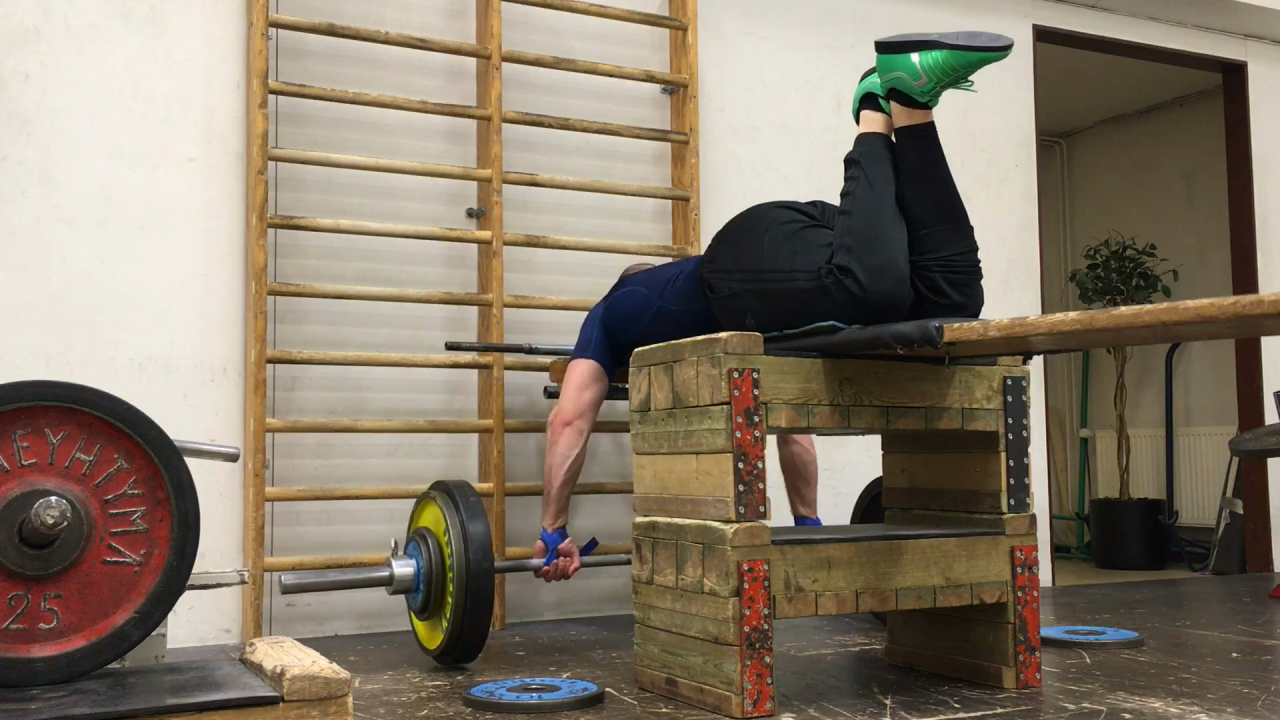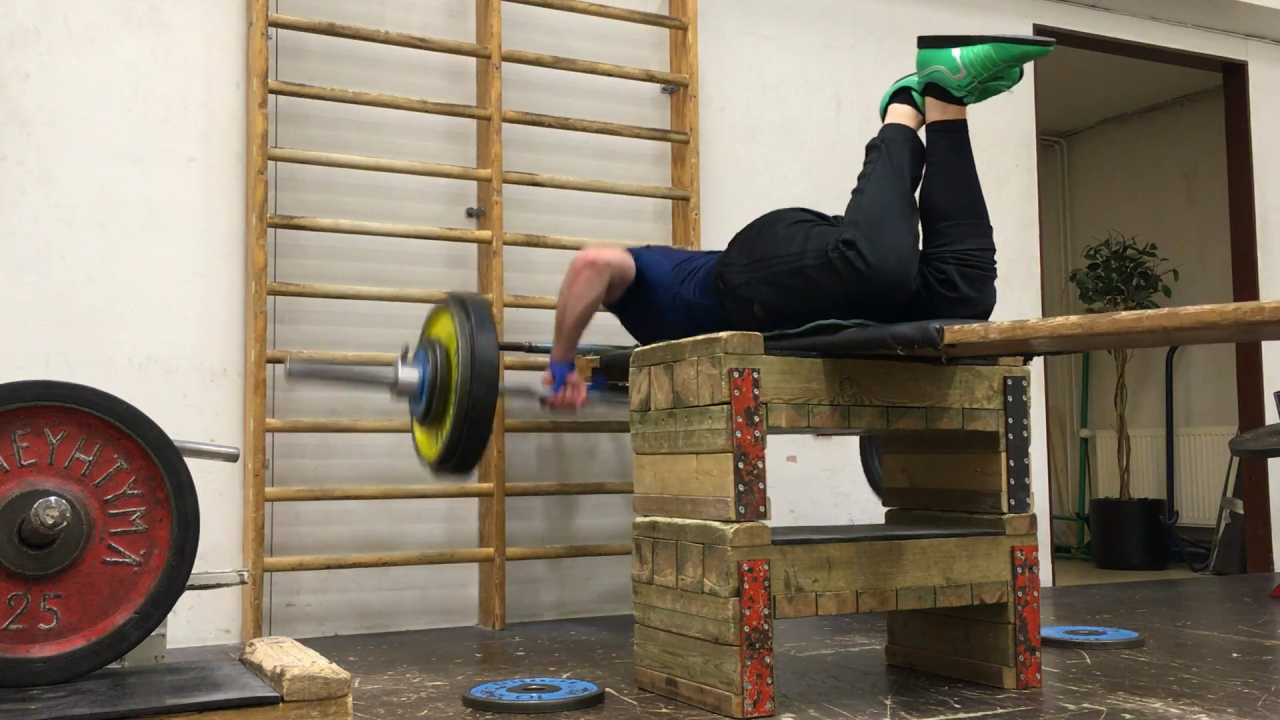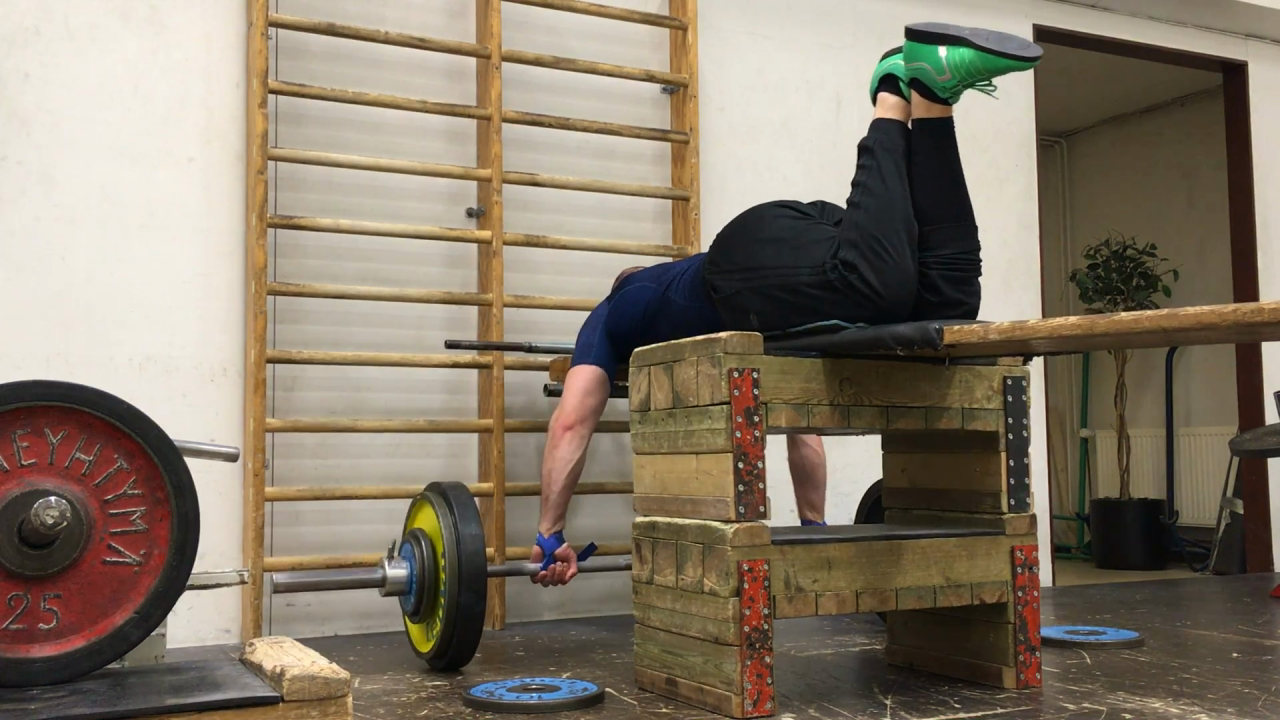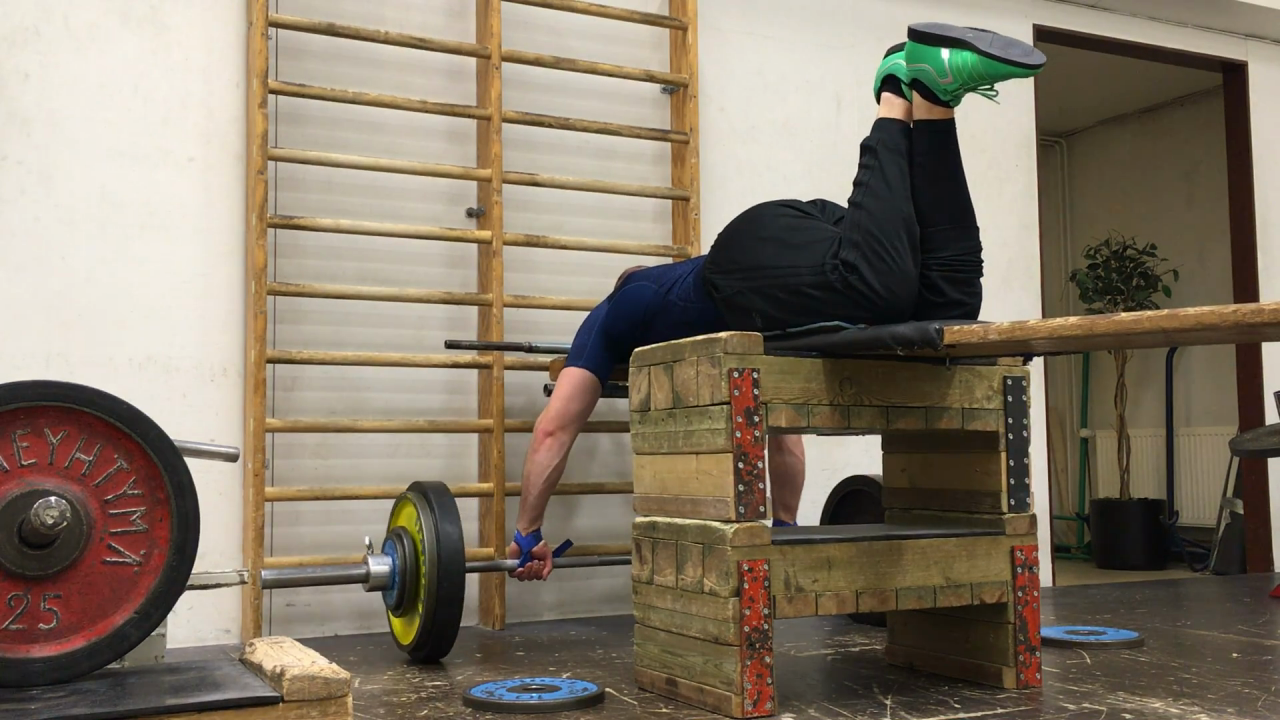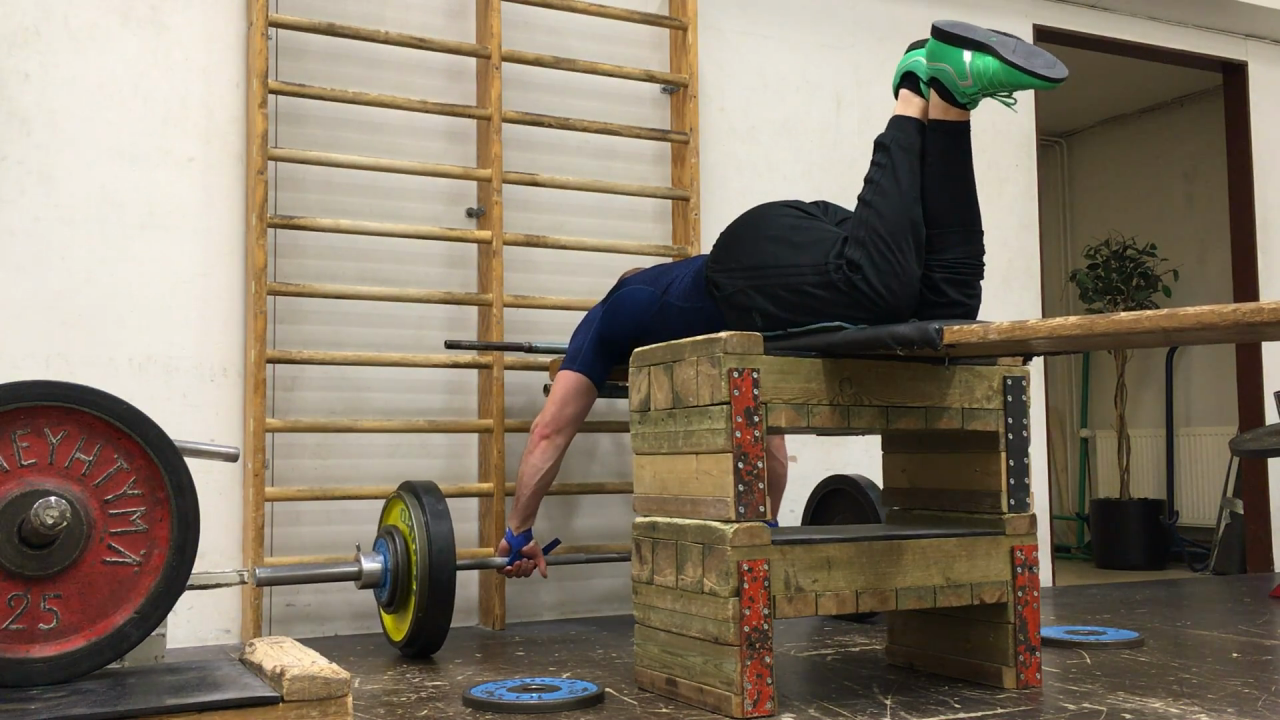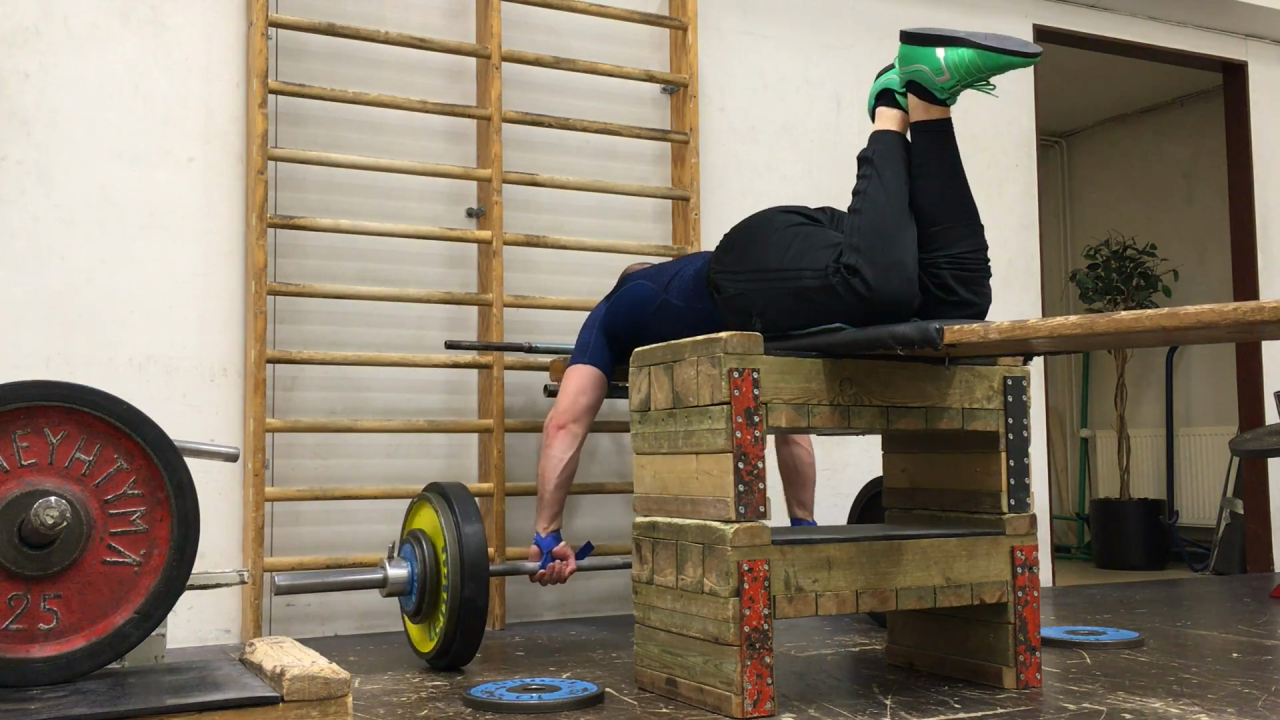
dt=0.7s
person 1, frame 1
left shoulder: (613, 313)
right shoulder: (739, 334)
left elbow: (570, 420)
left wrist: (554, 530)
right wrist: (808, 523)
left hip: (752, 262)
left knee: (871, 288)
right knee: (950, 298)
left ankle: (876, 114)
person 1, frame 2
left shoulder: (638, 273)
left elbow: (595, 262)
left wrist: (562, 365)
left hip: (774, 260)
right knee: (965, 293)
left ankle: (904, 114)
person 1, frame 3
left shoulder: (613, 316)
left elbow: (570, 424)
left wrist: (550, 536)
right wrist: (814, 527)
left hip: (757, 260)
left knee: (879, 286)
left ankle: (893, 99)
right ankle: (924, 91)
person 1, frame 4
left shoulder: (613, 317)
left elbow: (555, 427)
right elbow: (784, 431)
left wrist: (528, 535)
right wrist: (786, 527)
left hip: (758, 262)
left knee: (879, 286)
right knee: (950, 305)
left ankle: (897, 100)
right ankle: (926, 89)
person 1, frame 5
left shoulder: (608, 319)
left elbow: (550, 430)
right elbow: (767, 429)
left wrist: (520, 533)
right wrist: (766, 525)
left hip: (755, 262)
right hip: (805, 236)
left knee: (879, 287)
right knee: (947, 305)
left ankle: (915, 97)
right ankle: (945, 95)
person 1, frame 6
left shoulder: (611, 313)
left elbow: (565, 423)
left wrist: (548, 534)
right wrist: (803, 523)
left hip: (760, 267)
left knee: (880, 285)
right knee: (958, 296)
left ankle: (891, 111)
right ankle: (923, 96)
